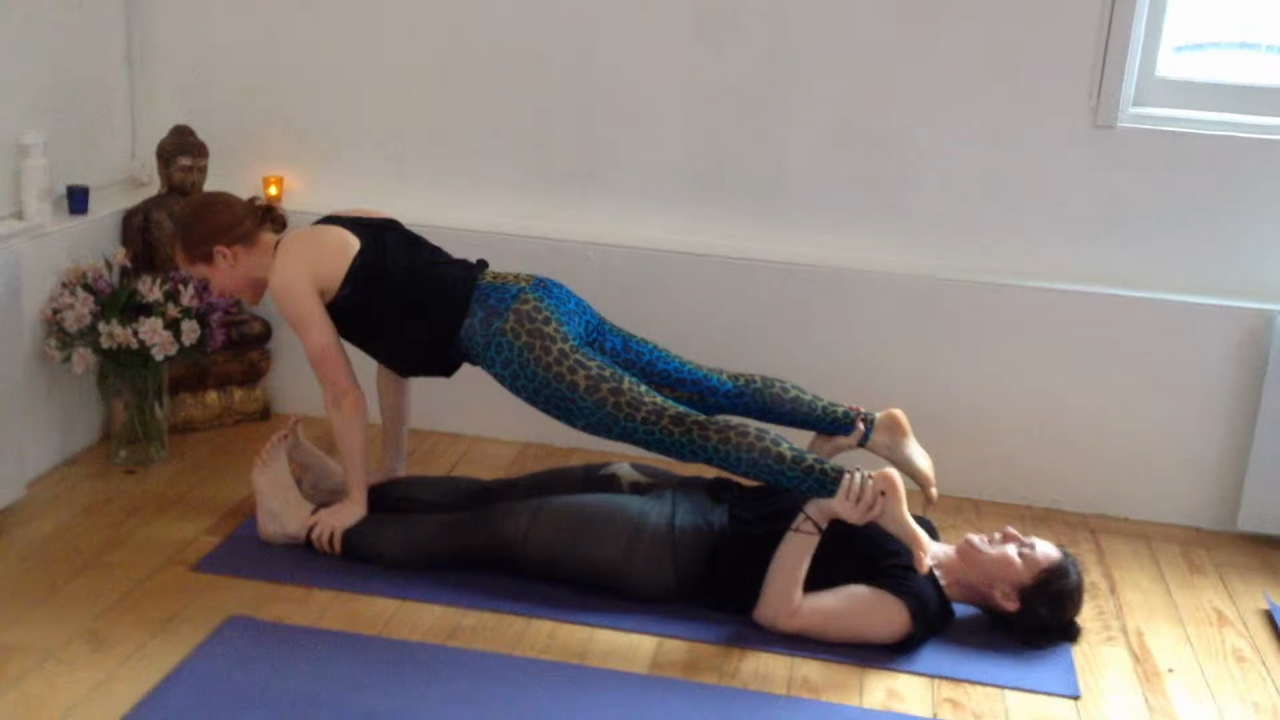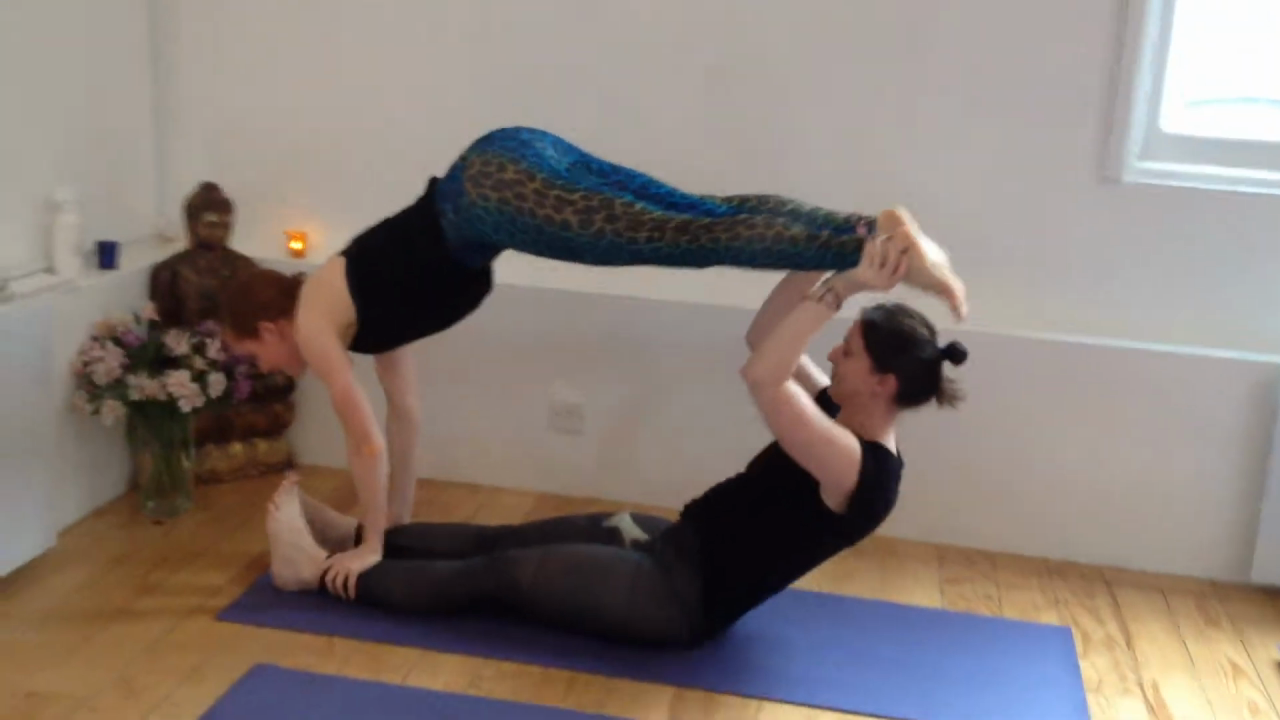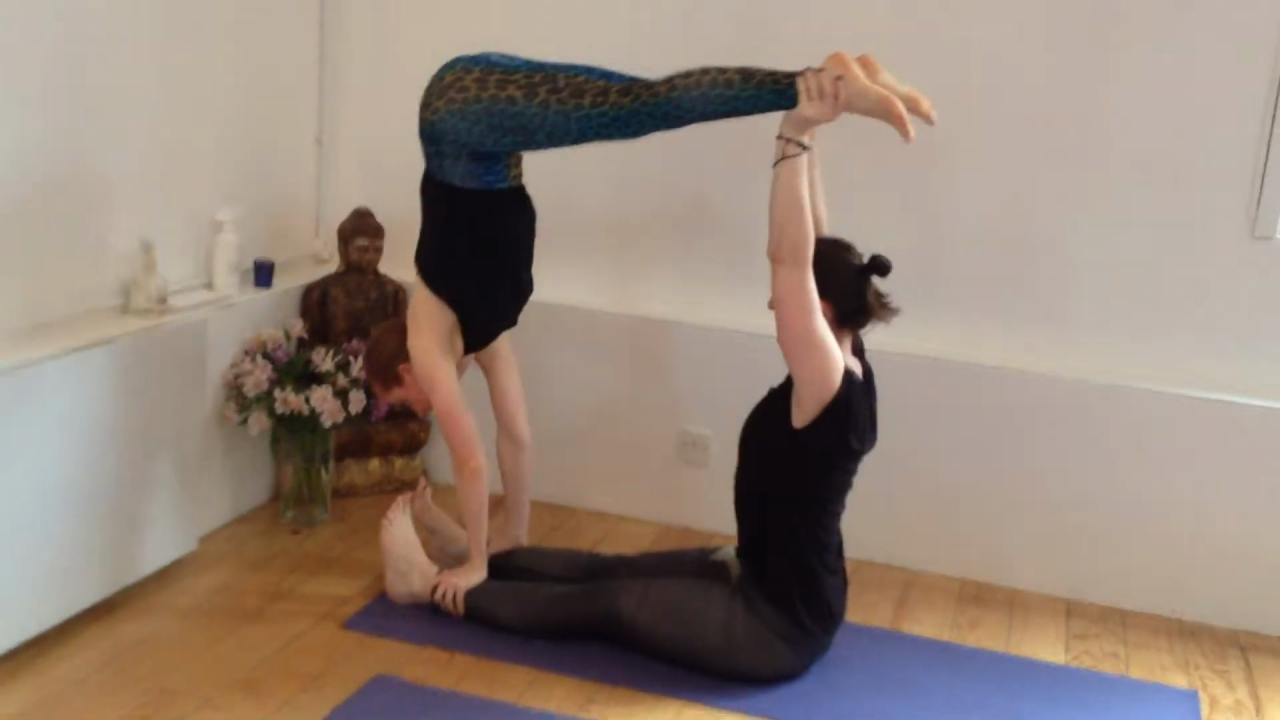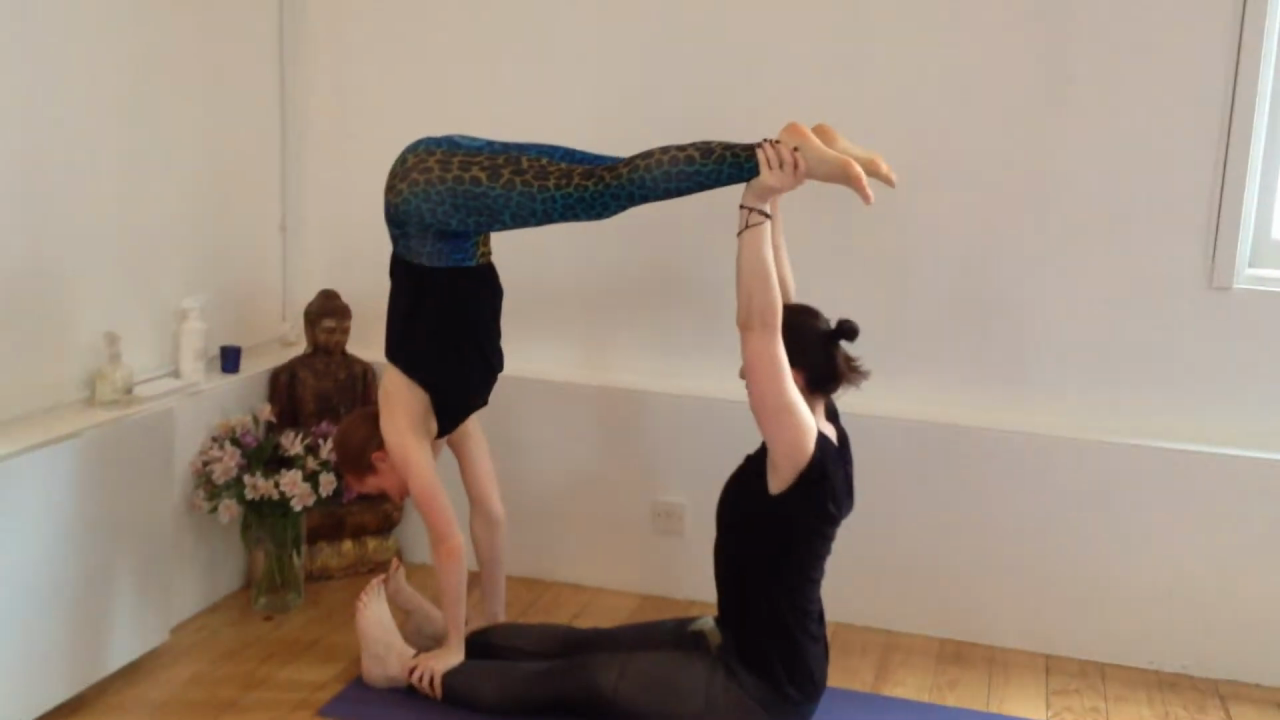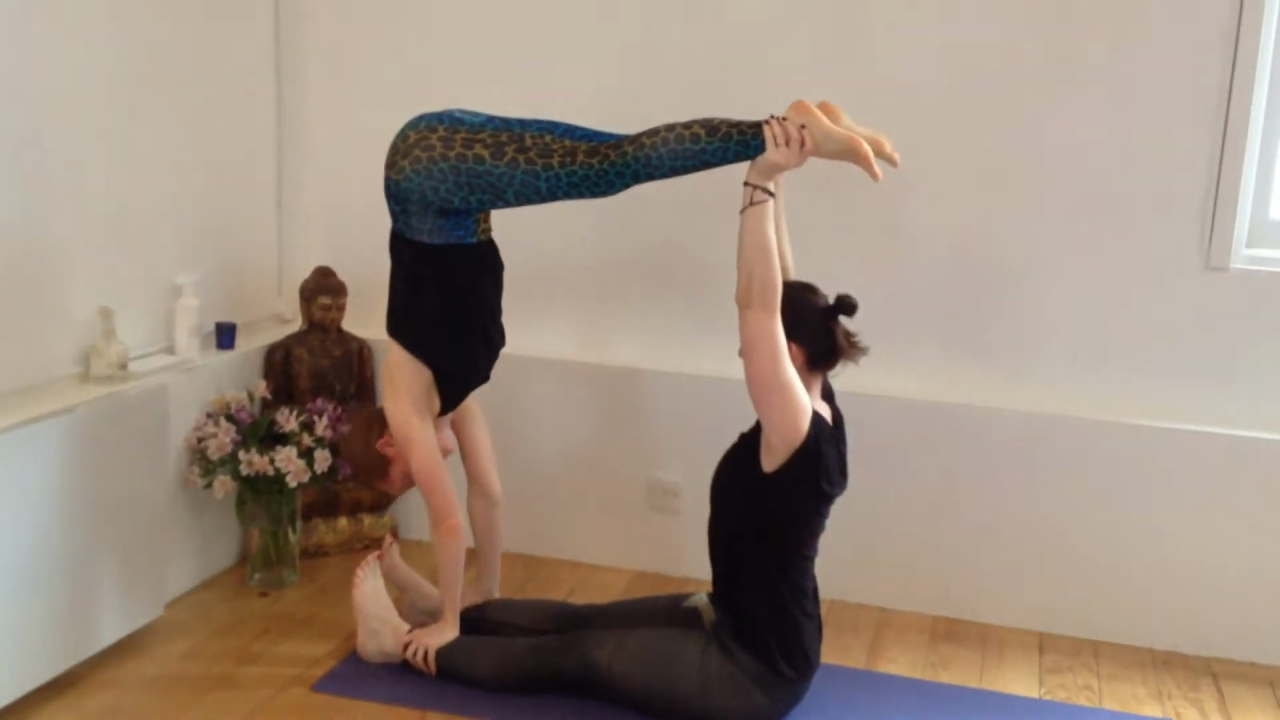
dt=1s
person 1, frame 1
left shoulder: (915, 607)
right shoulder: (919, 536)
left elbow: (776, 609)
left wrist: (823, 513)
left hip: (678, 555)
right hip: (697, 502)
left knee: (486, 531)
right knee: (492, 492)
left ankle: (312, 528)
right ankle: (344, 489)
person 1, frame 2
left shoulder: (863, 472)
right shoulder: (848, 424)
left elbow: (761, 378)
right elbow: (762, 338)
left wrist: (839, 286)
right wrist: (822, 267)
left hip: (684, 596)
right hip: (677, 548)
left knee: (501, 575)
right knee: (496, 540)
left ankle: (328, 575)
right ankle: (354, 535)
person 1, frame 3
left shoulder: (829, 387)
right shoulder: (849, 368)
left elbow: (789, 261)
right elbow: (808, 253)
left wrist: (795, 137)
right wrist: (804, 137)
left hip: (777, 627)
right hip: (766, 581)
left knee: (603, 605)
right knee: (604, 571)
left ankle: (433, 585)
right ankle: (469, 558)
person 1, frame 4
left shoulder: (801, 451)
right shoulder: (821, 431)
left elbow: (761, 329)
right elbow: (780, 319)
left wrist: (756, 207)
right wrist: (768, 208)
right hip: (749, 648)
right knee: (586, 644)
left ankle: (410, 665)
right ankle: (446, 636)
person 1, frame 5
left shoulder: (797, 432)
right shoulder: (819, 412)
left elbow: (757, 307)
right elbow: (776, 299)
left wrist: (760, 185)
right wrist: (769, 186)
left hip: (755, 671)
right hip: (745, 626)
left knee: (573, 655)
right knee: (582, 621)
left ankle: (405, 644)
person 2, frame 1
left shoulder: (288, 273)
right shoulder: (330, 234)
left elbow: (342, 392)
right elbow: (391, 349)
left wrist: (356, 498)
right wrist: (391, 470)
left hip: (514, 336)
right hip: (533, 302)
left knee: (677, 426)
right knee: (703, 390)
right ankle: (867, 427)
person 2, frame 2
left shoulder: (311, 323)
right shoulder: (350, 305)
left elbow: (367, 443)
right elbow: (404, 416)
left wrist: (371, 546)
right wrist: (396, 523)
left hip: (498, 184)
right hip: (516, 155)
left knee: (688, 236)
right knee: (702, 218)
left ankle: (877, 241)
right ankle: (874, 228)
person 2, frame 3
left shoulder: (426, 346)
right shoulder: (472, 326)
left elbow: (472, 463)
right elbow: (516, 437)
left wrist: (476, 565)
right wrist: (514, 538)
left knee: (644, 110)
person 2, frame 4
left shoulder: (402, 428)
right shoulder: (441, 408)
left elbow: (449, 543)
right elbow: (490, 513)
left wrist: (453, 645)
right wrist: (492, 614)
left knee: (607, 187)
person 2, frame 5
left shoulder: (409, 406)
right shoulder: (438, 387)
left elbow: (447, 518)
right elbow: (487, 492)
left wrist: (448, 622)
right wrist: (486, 591)
left knee: (610, 166)
